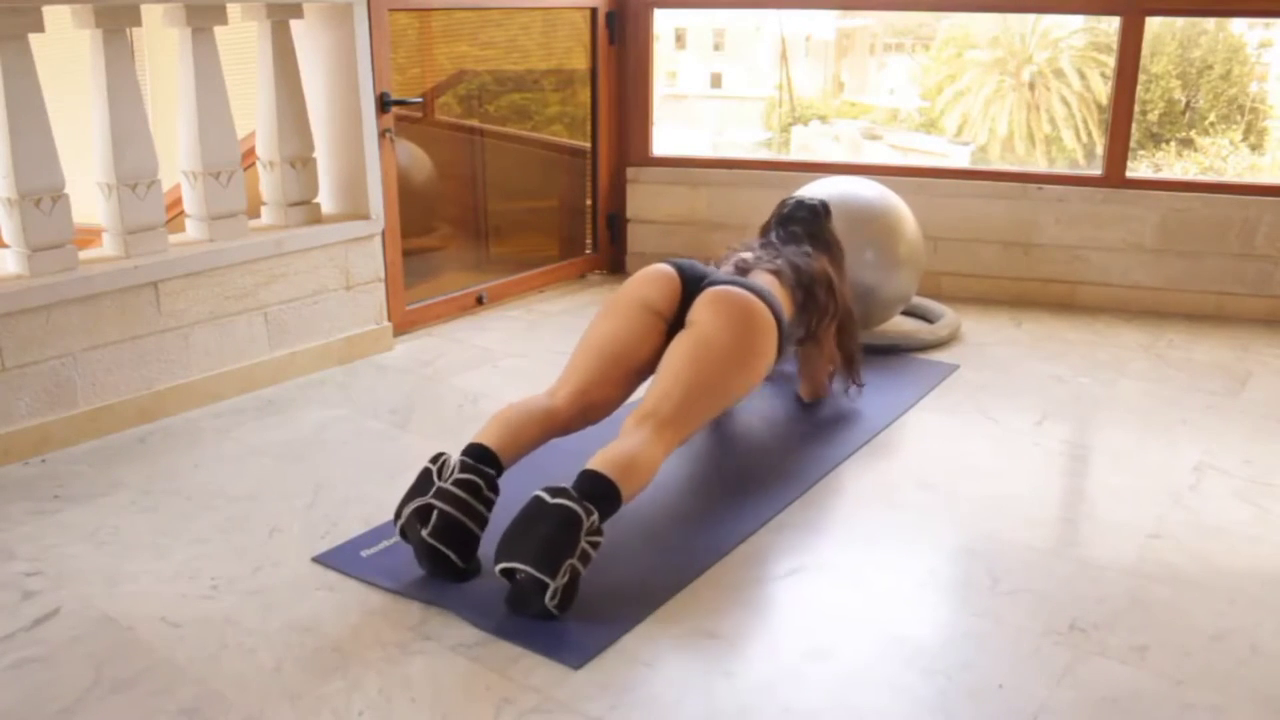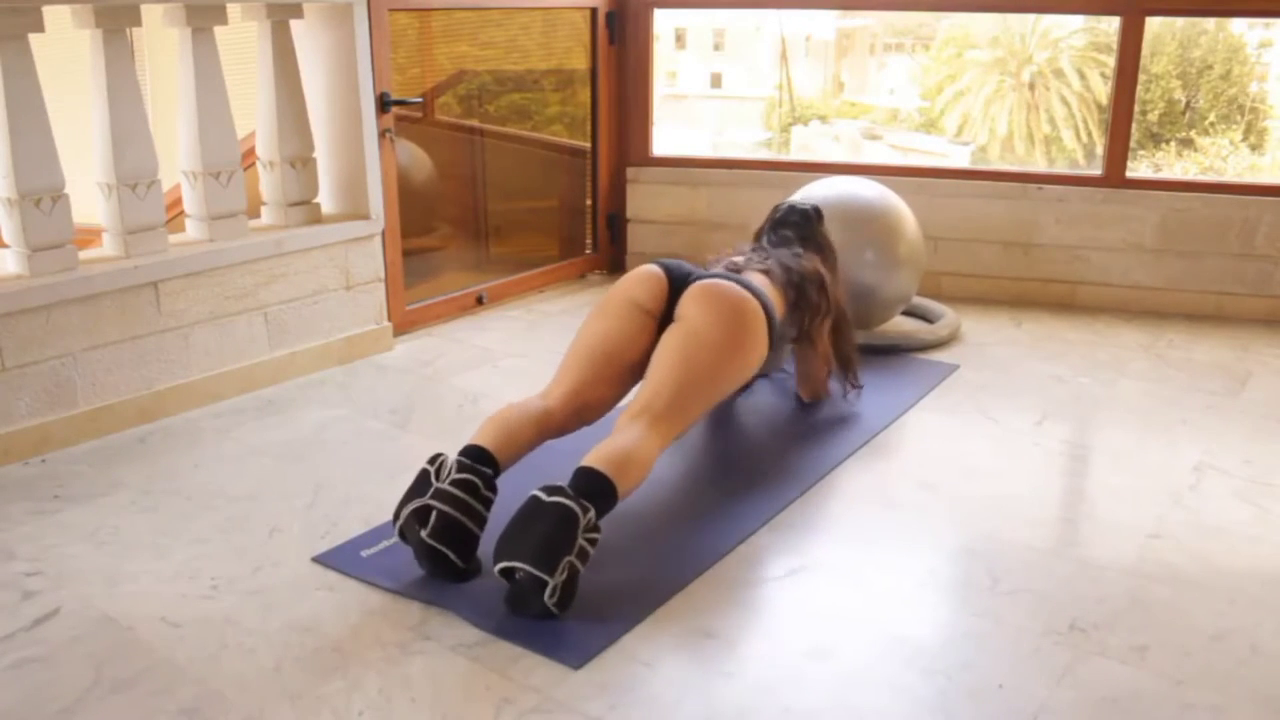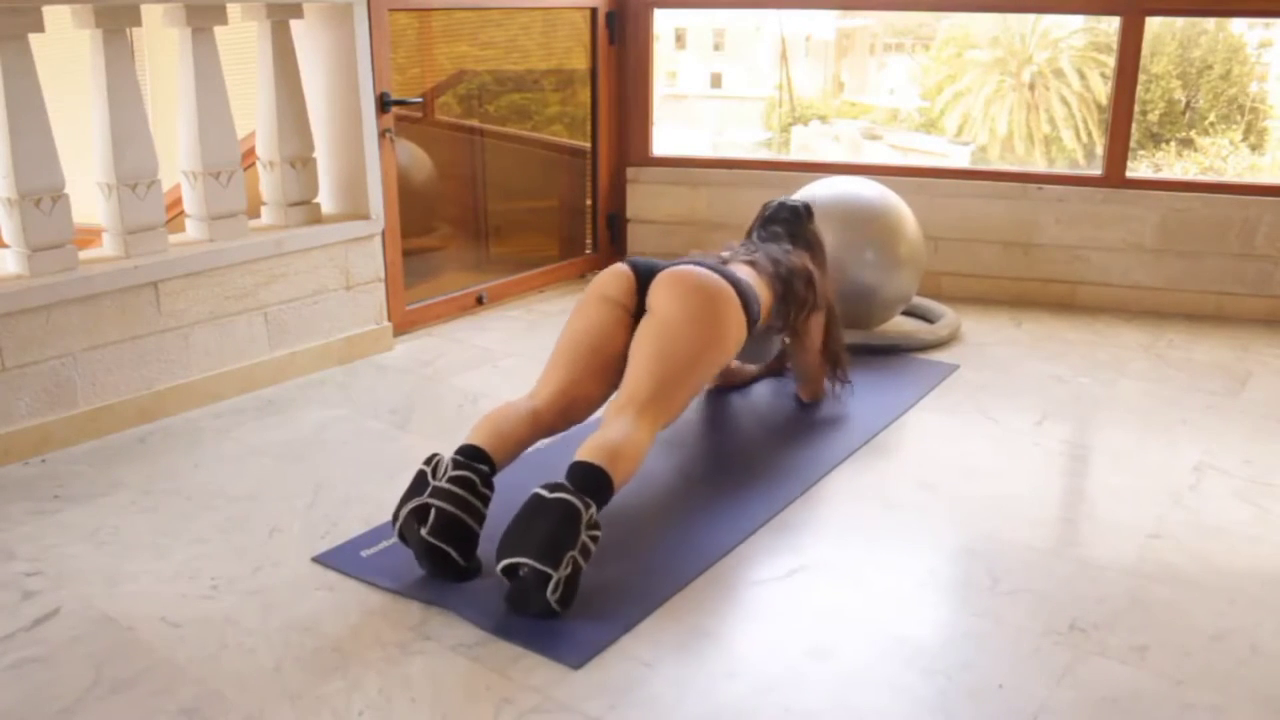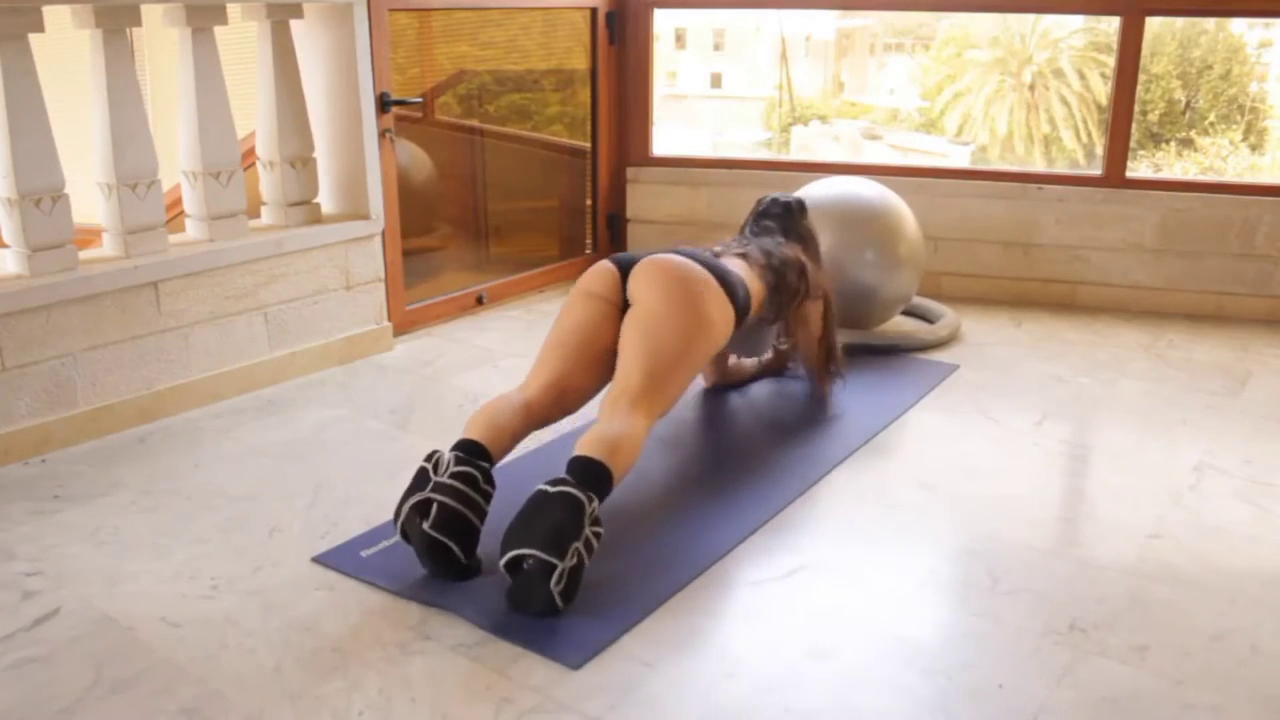
dt=0.1s
person 1, frame 1
left shoulder: (740, 258)
right shoulder: (821, 282)
right elbow: (813, 389)
left wrist: (748, 367)
left hip: (665, 277)
right hip: (739, 313)
left knee: (561, 404)
right knee: (651, 431)
left ankle: (467, 475)
right ankle: (575, 511)
person 1, frame 2
left shoulder: (734, 262)
right shoulder: (815, 281)
left elbow: (698, 361)
right elbow: (812, 390)
left wrist: (753, 366)
left hip: (655, 277)
right hip: (728, 309)
left knee: (555, 404)
right knee: (644, 427)
left ankle: (464, 476)
right ankle: (573, 509)
person 1, frame 3
left shoulder: (727, 258)
right shoulder: (805, 279)
left elbow: (714, 373)
right elbow: (810, 391)
left wrist: (765, 366)
right wrist: (788, 361)
left hip: (628, 274)
right hip: (699, 291)
left knee: (545, 406)
right knee: (633, 420)
left ankle: (459, 475)
right ankle: (569, 507)
person 1, frame 4
left shoulder: (721, 253)
right shoulder: (799, 271)
left elbow: (712, 372)
right elbow: (818, 379)
left wrist: (765, 365)
right wrist: (790, 356)
left hip: (615, 269)
right hip: (680, 282)
left knee: (536, 396)
right knee: (628, 412)
left ankle: (458, 471)
right ankle: (570, 502)
